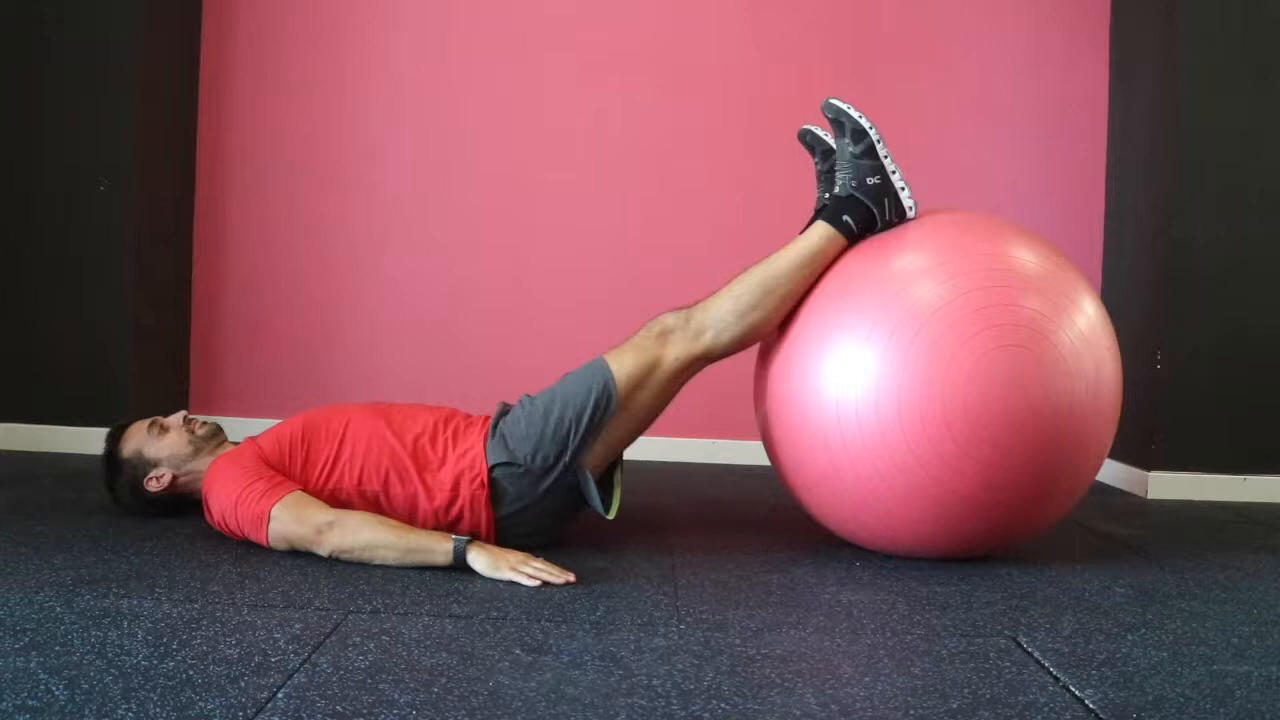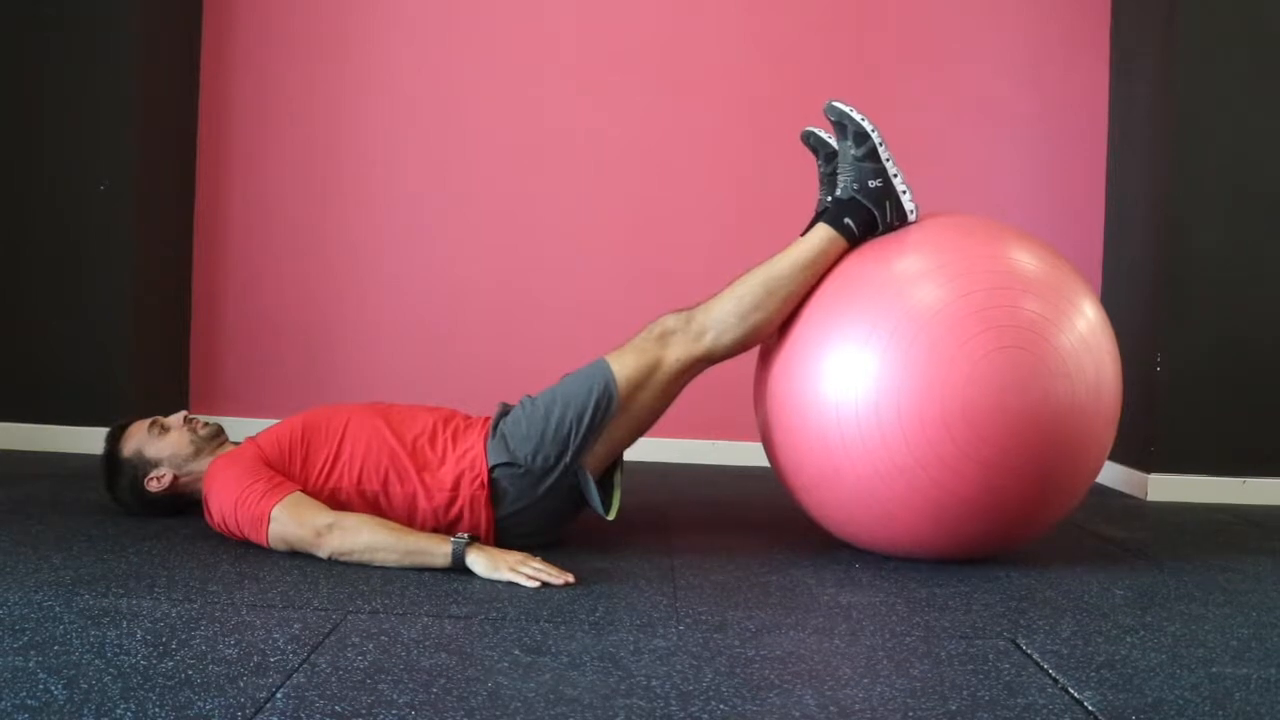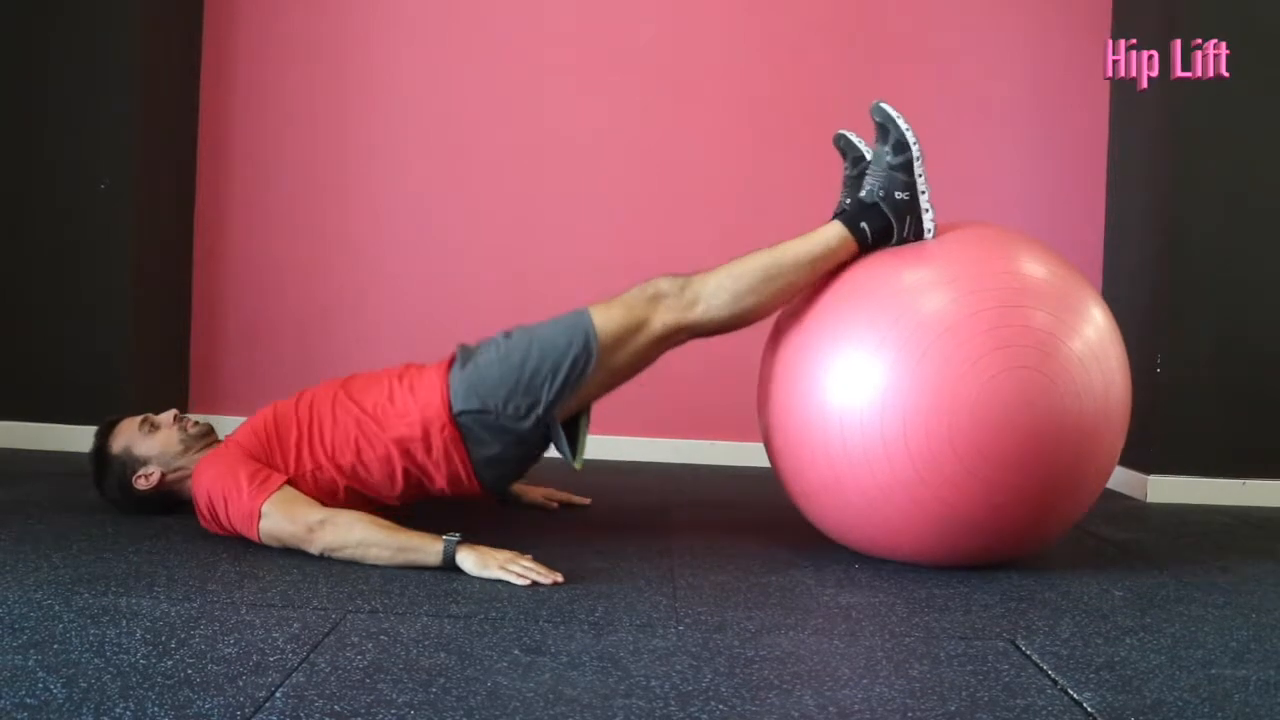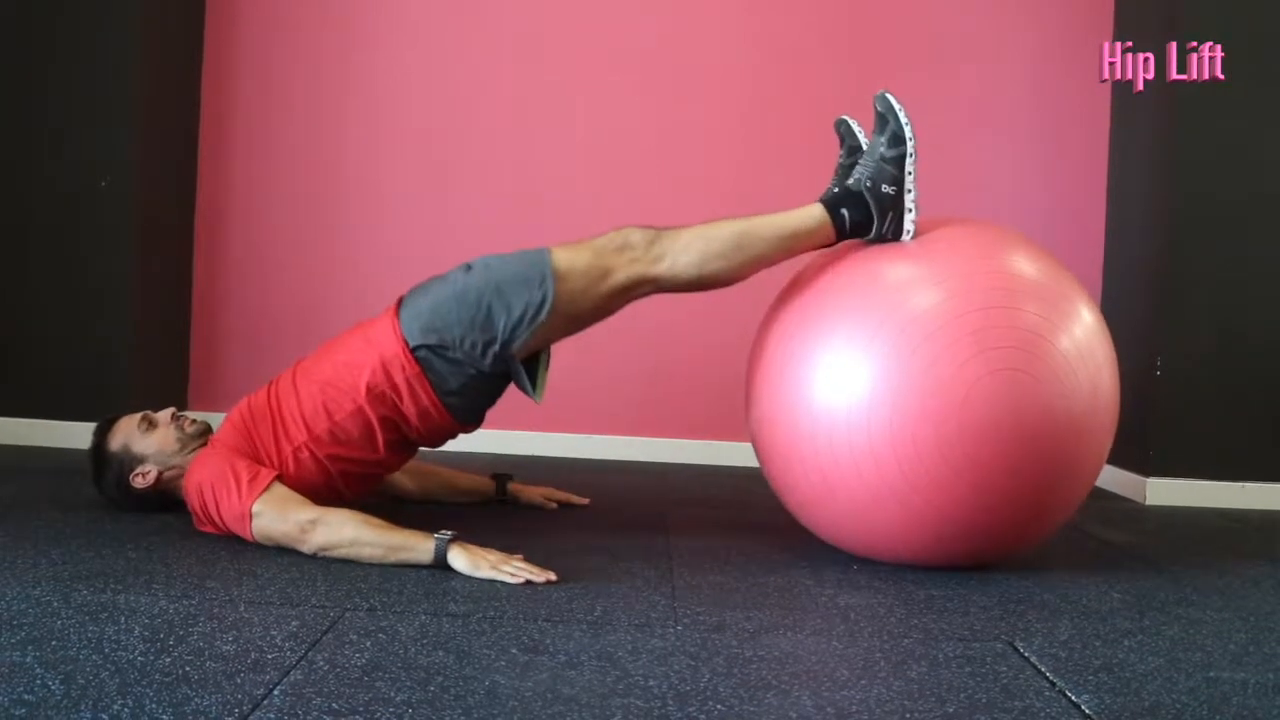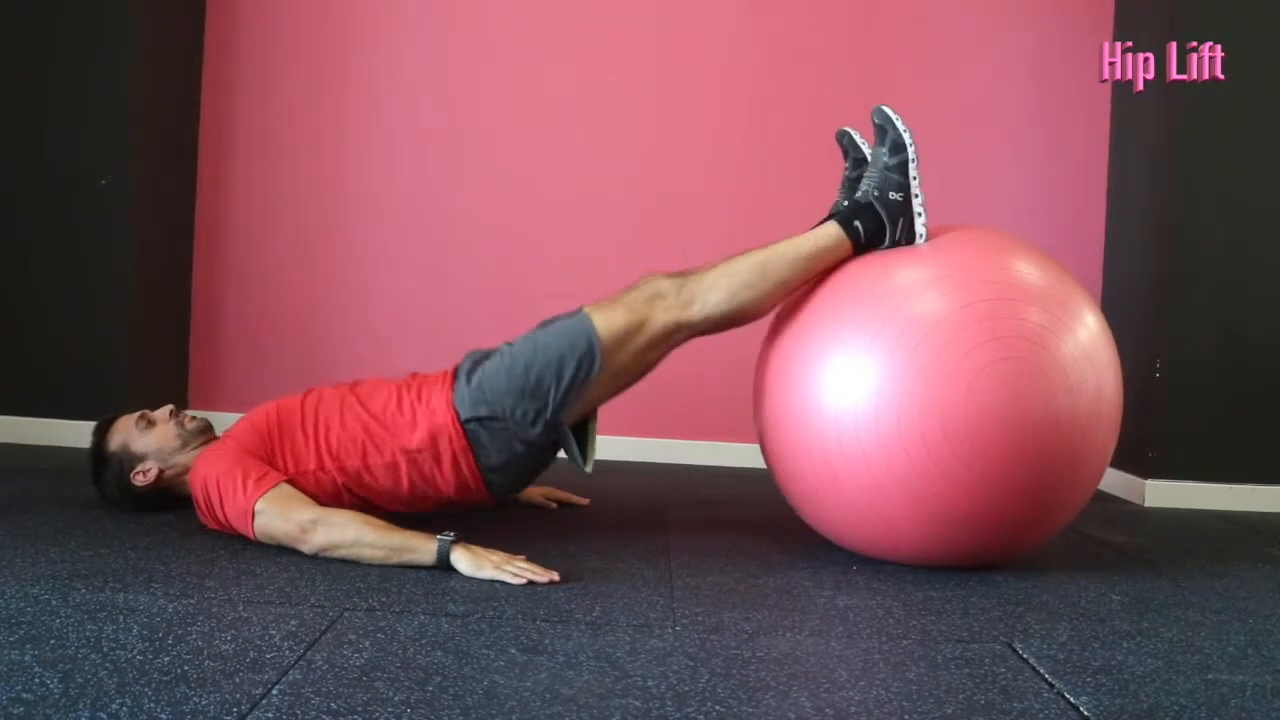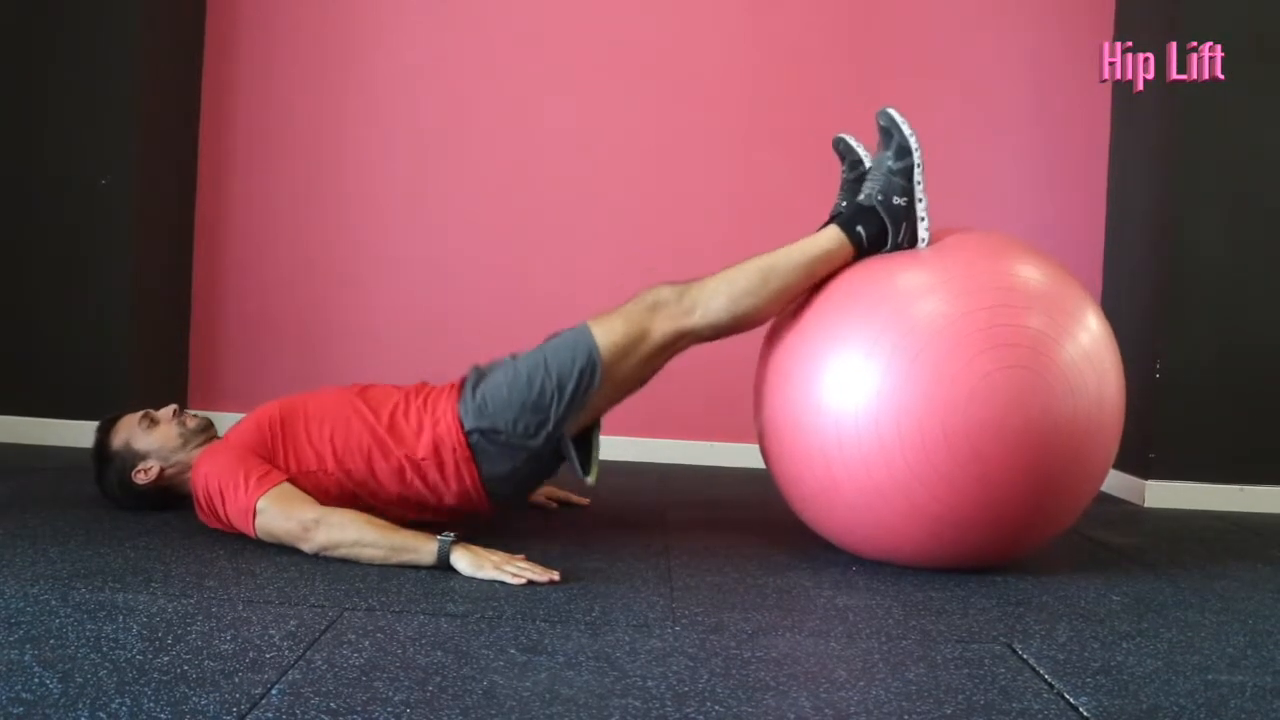
dt=0.7s
person 1, frame 1
left shoulder: (260, 461)
right shoulder: (233, 488)
right elbow: (330, 534)
right wrist: (471, 549)
left hip: (495, 457)
right hip: (499, 478)
left knee: (673, 335)
right knee: (679, 337)
left ankle: (834, 220)
right ankle: (851, 214)
person 1, frame 2
left shoulder: (257, 465)
right shoulder: (233, 488)
right elbow: (329, 535)
right wrist: (470, 550)
left hip: (492, 453)
right hip: (498, 479)
left knee: (676, 338)
right knee: (677, 341)
left ankle: (835, 222)
right ankle: (854, 216)
person 1, frame 3
left shoulder: (241, 463)
right shoulder: (221, 485)
right elbow: (316, 530)
left wrist: (504, 484)
right wrist: (456, 550)
left hip: (462, 425)
right hip: (465, 412)
left knee: (662, 299)
right knee: (668, 305)
left ankle: (853, 224)
right ankle: (870, 223)
person 1, frame 4
left shoulder: (233, 464)
right shoulder: (213, 482)
left elbow: (383, 468)
right elbow: (310, 532)
right wrist: (448, 551)
left hip: (432, 356)
left knee: (633, 262)
right knee: (636, 257)
left ankle: (841, 211)
right ankle: (852, 213)
person 1, frame 5
left shoulder: (239, 457)
right shoulder: (220, 479)
right elbow: (310, 531)
left wrist: (508, 482)
right wrist: (449, 551)
left hip: (468, 428)
right hip: (468, 428)
left knee: (661, 301)
right knee: (669, 301)
left ankle: (849, 225)
right ankle: (867, 224)
person 1, frame 6
left shoulder: (237, 460)
right shoulder: (219, 478)
right elbow: (311, 530)
left wrist: (513, 481)
right wrist: (451, 550)
left hip: (464, 425)
right hip: (471, 438)
left knee: (666, 312)
right knee: (668, 313)
left ankle: (851, 231)
right ankle: (868, 229)
